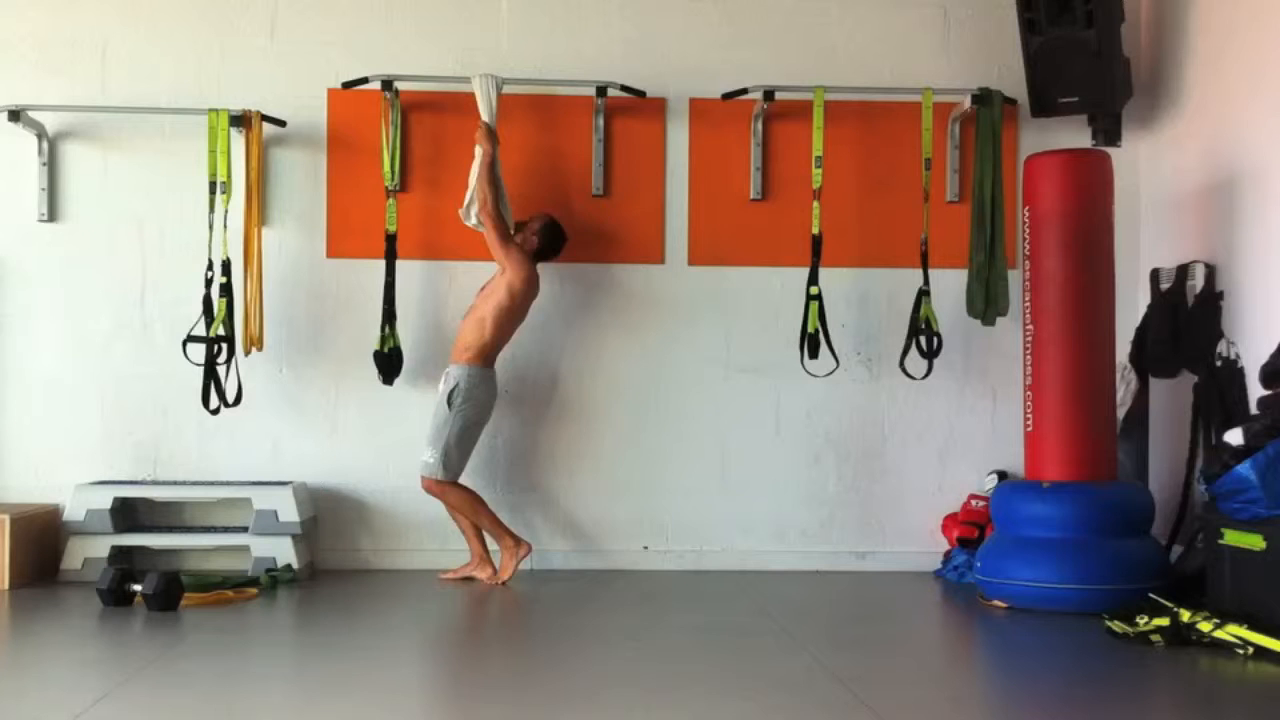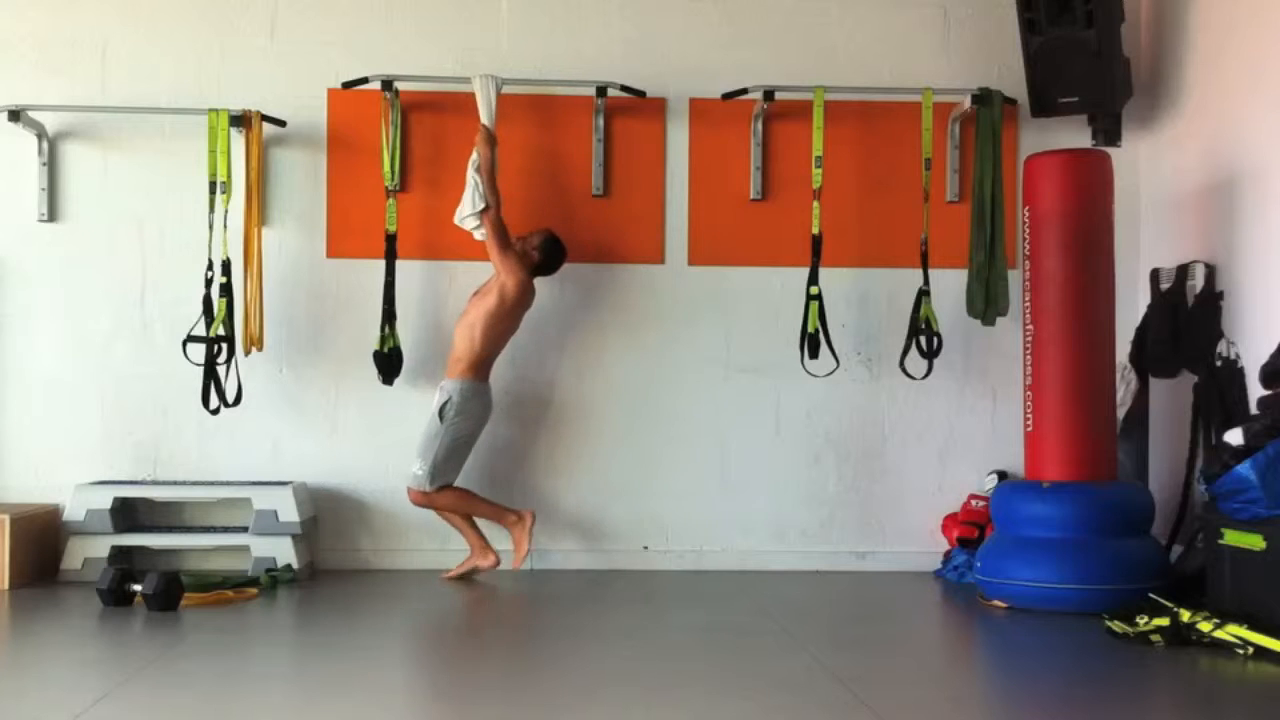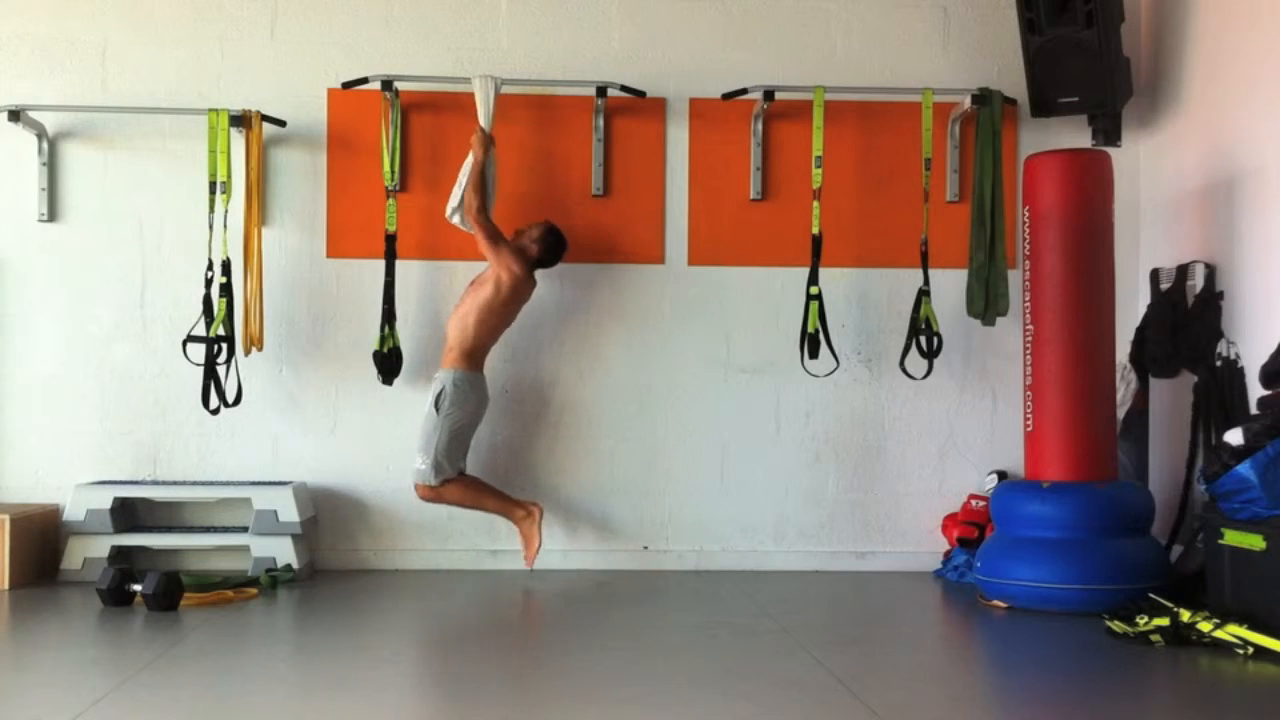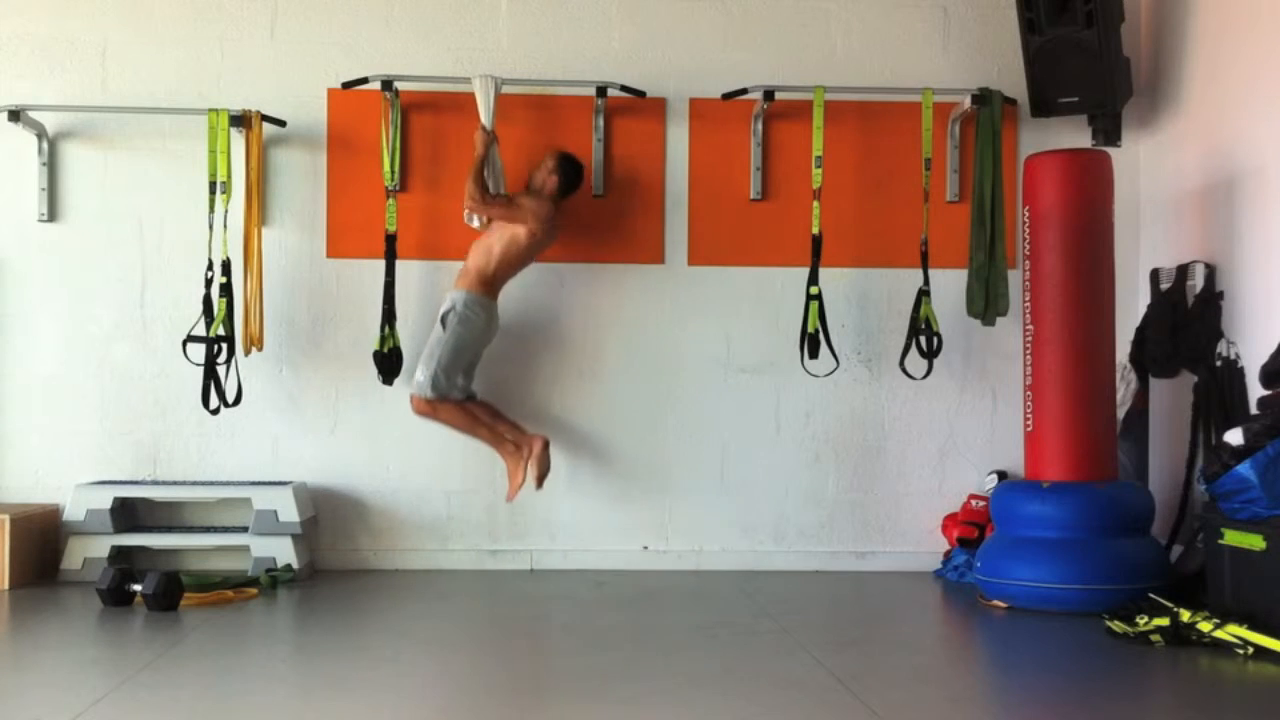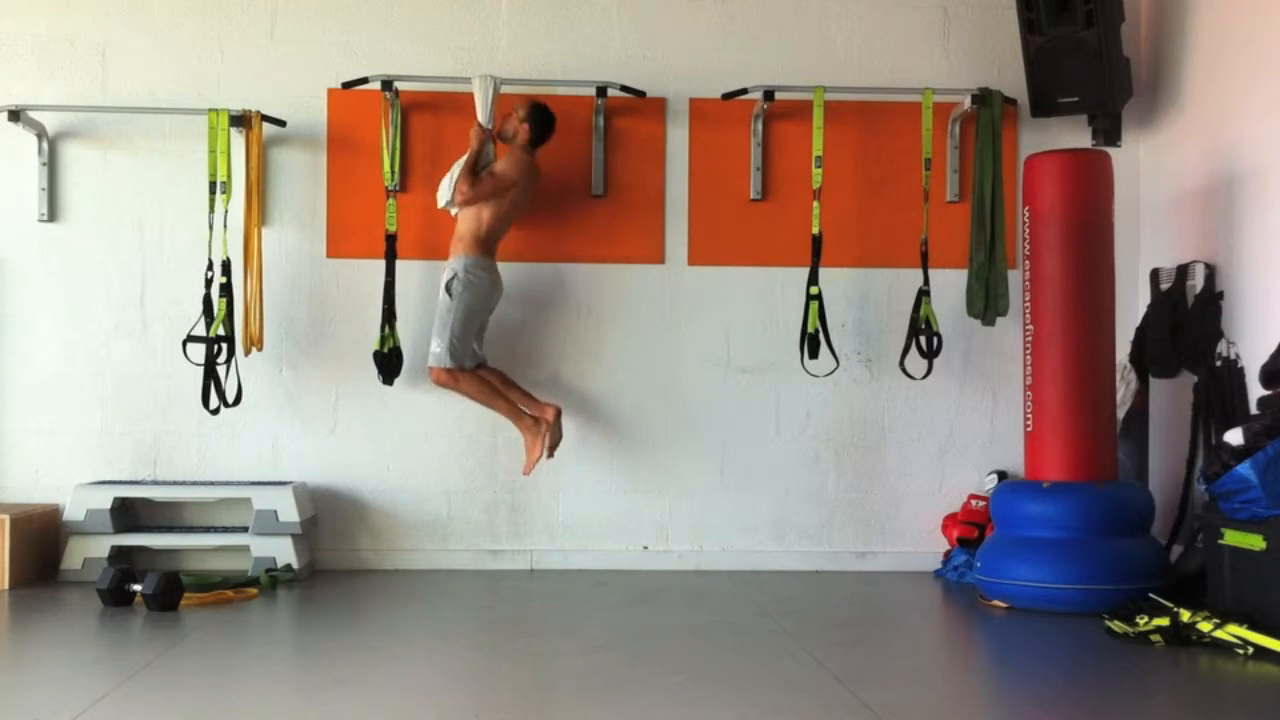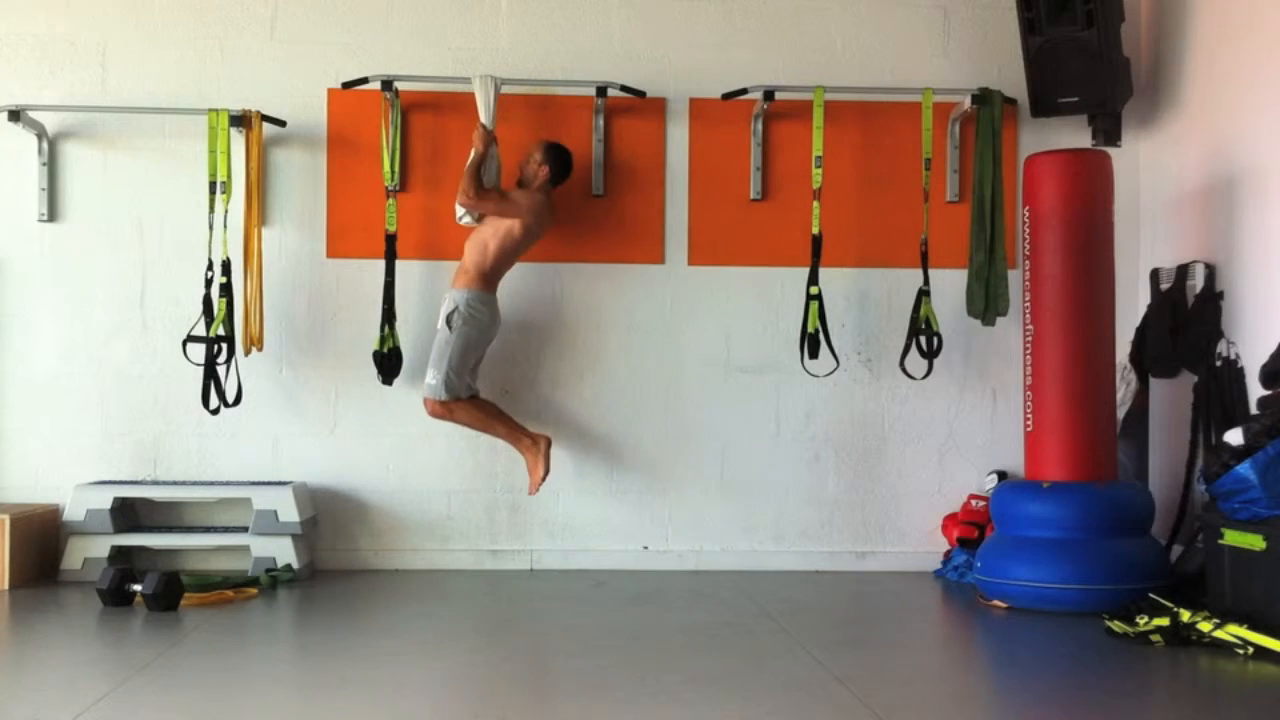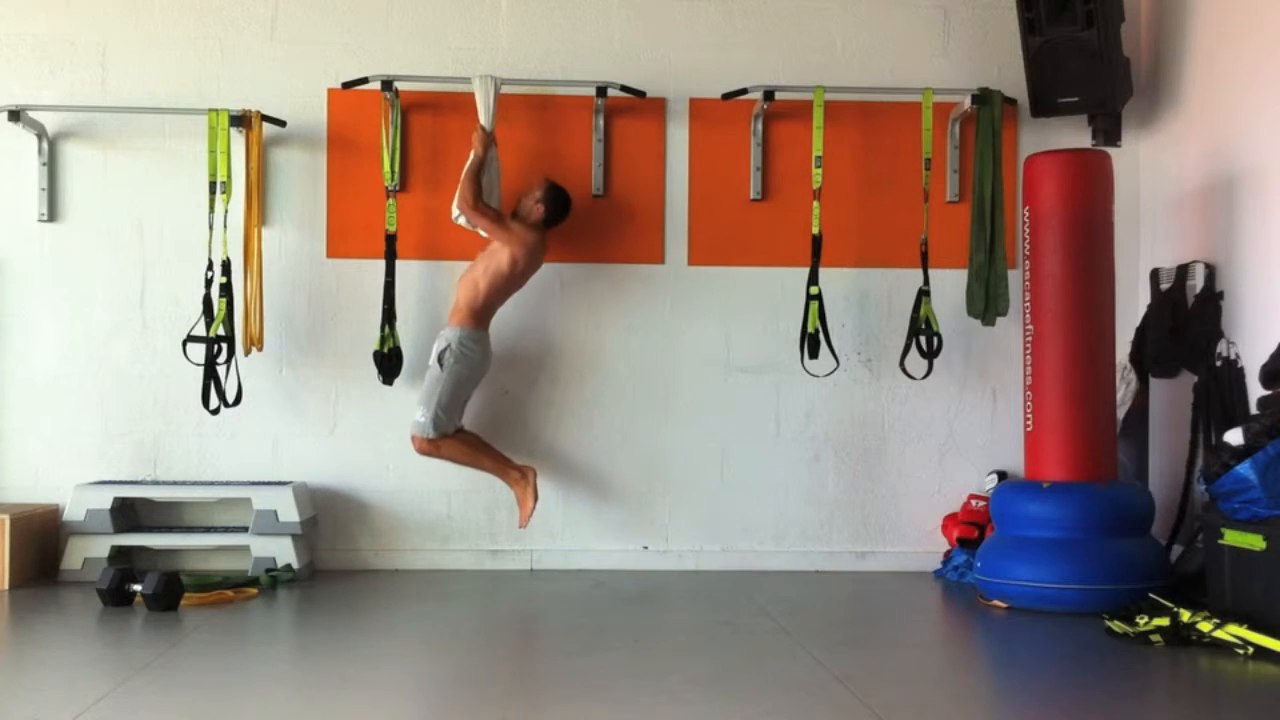
dt=0.4s
person 1, frame 1
left shoulder: (521, 268)
right shoulder: (514, 272)
left elbow: (489, 215)
right elbow: (491, 217)
left wrist: (488, 150)
right wrist: (487, 153)
left hip: (468, 381)
right hip: (465, 379)
left knee: (437, 480)
right knee: (442, 479)
left ankle: (510, 543)
right ankle: (482, 561)
person 1, frame 2
left shoulder: (515, 278)
right shoulder: (514, 284)
left elbow: (492, 213)
right elbow: (492, 218)
left wrist: (486, 153)
right wrist: (487, 157)
left hip: (463, 394)
right hip: (463, 391)
left knee: (422, 489)
right knee: (431, 484)
left ankle: (514, 518)
right ankle: (482, 550)
person 1, frame 3
left shoulder: (512, 269)
right shoulder: (515, 276)
left elbow: (475, 213)
right elbow: (480, 217)
left wrist: (480, 155)
right wrist: (482, 158)
left hip: (456, 385)
right hip: (460, 382)
left knee: (430, 486)
right knee: (445, 478)
left ankle: (522, 512)
right ankle: (521, 512)
person 1, frame 4
left shoulder: (540, 209)
right shoulder: (535, 212)
left elbow: (474, 201)
right elbow: (489, 203)
left wrist: (481, 151)
right wrist: (488, 155)
left hip: (467, 305)
right hip: (476, 307)
left knee: (425, 399)
right knee: (455, 396)
left ankle: (512, 449)
right ankle: (529, 441)
person 1, frame 5
left shoulder: (517, 162)
right shoulder: (518, 167)
left elbow: (464, 194)
right elbow: (473, 195)
left wrist: (476, 147)
right wrist: (479, 149)
left hip: (468, 271)
right hip: (477, 272)
left knee: (444, 371)
right knee: (470, 366)
left ankle: (528, 423)
right ankle: (542, 411)
person 1, frame 6
left shoulder: (532, 202)
right shoulder: (526, 206)
left elbow: (467, 197)
right elbow: (480, 199)
left wrist: (480, 149)
right wrist: (486, 152)
left hip: (468, 304)
right hip: (474, 304)
left knee: (439, 402)
right knee: (461, 397)
left ankle: (528, 443)
right ankle: (531, 441)
person 1, frame 7
left shoulder: (524, 238)
right shoulder: (522, 241)
left elbow: (469, 203)
right elbow: (479, 208)
left wrist: (479, 152)
right wrist: (486, 154)
left hip: (461, 342)
right hip: (467, 341)
left knee: (426, 439)
right knee: (445, 432)
left ankle: (516, 476)
right ankle: (516, 474)
